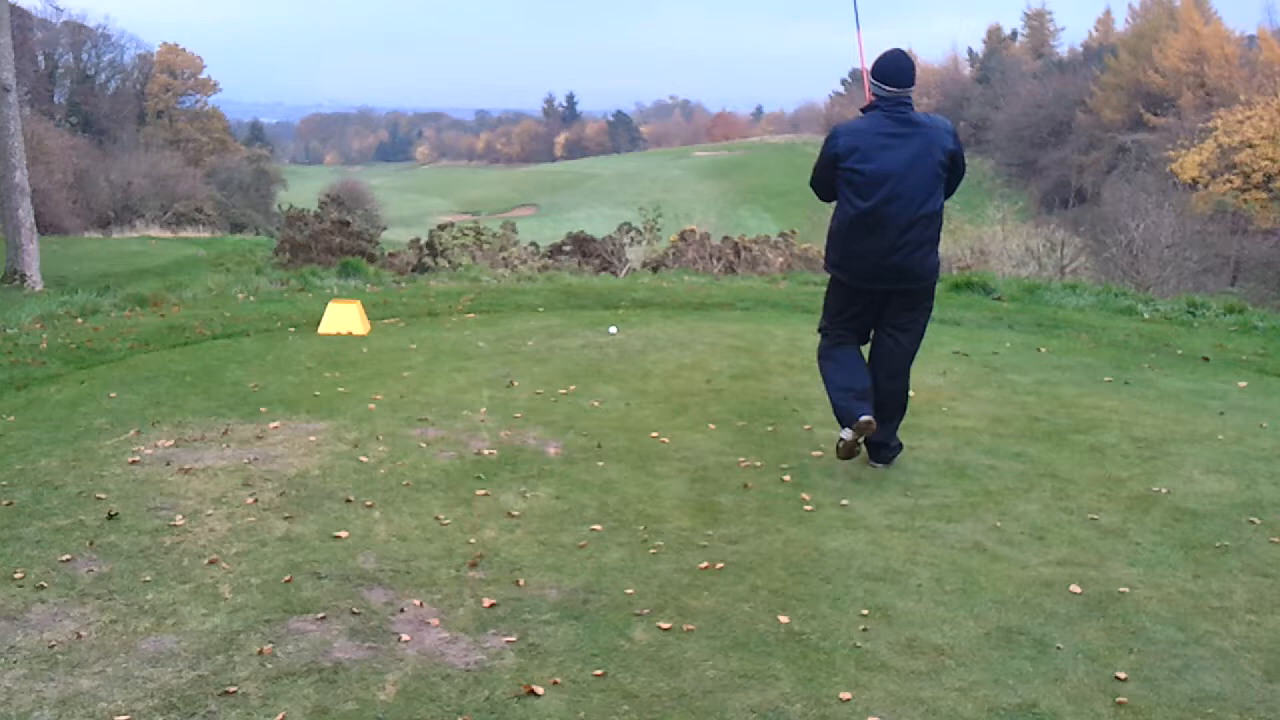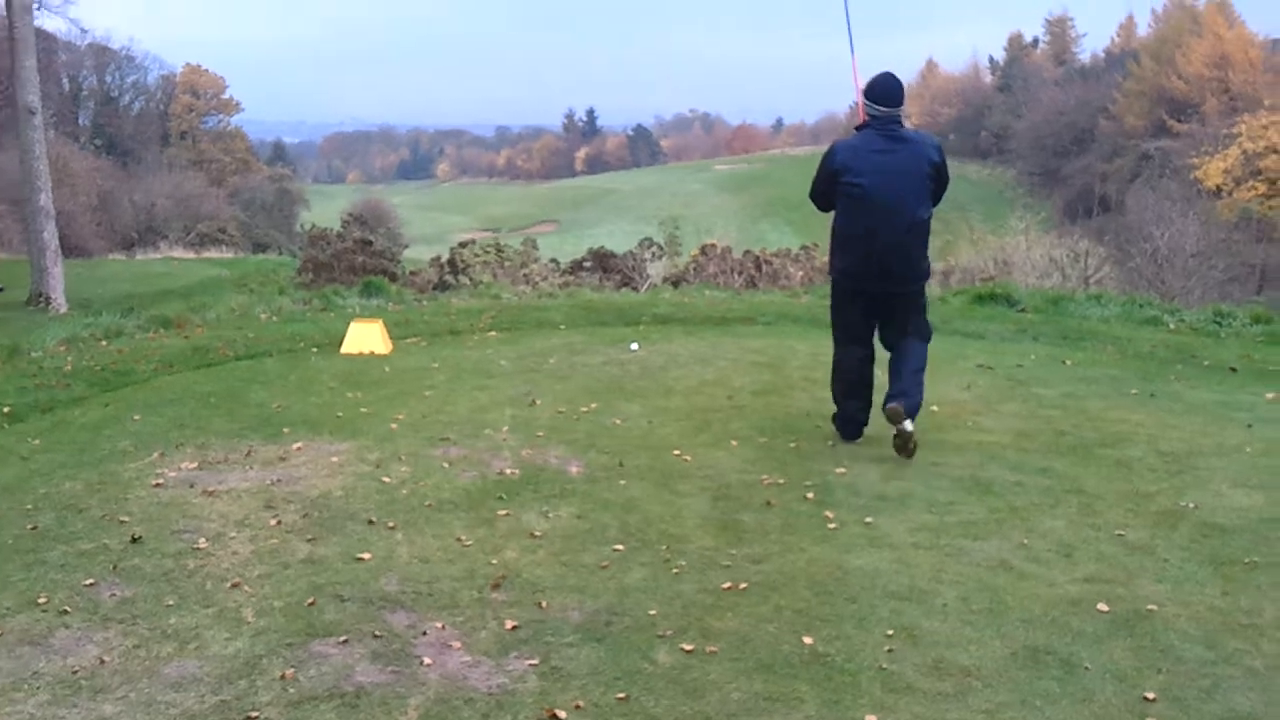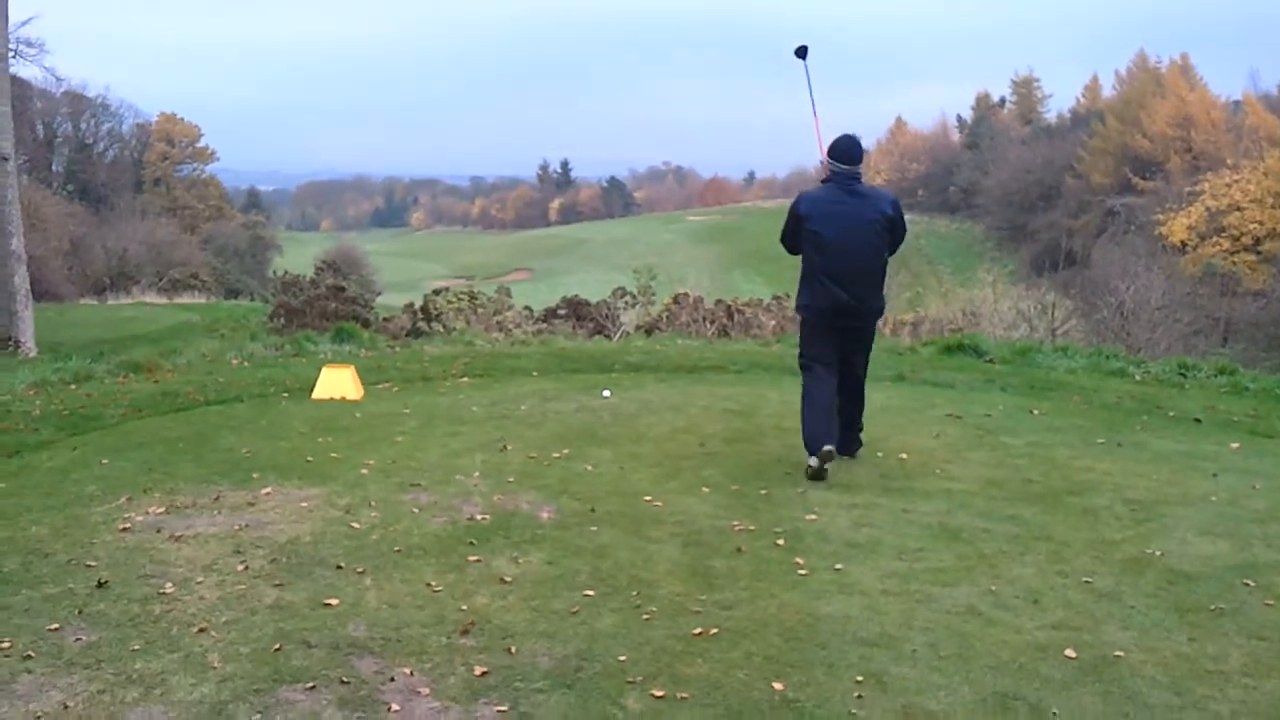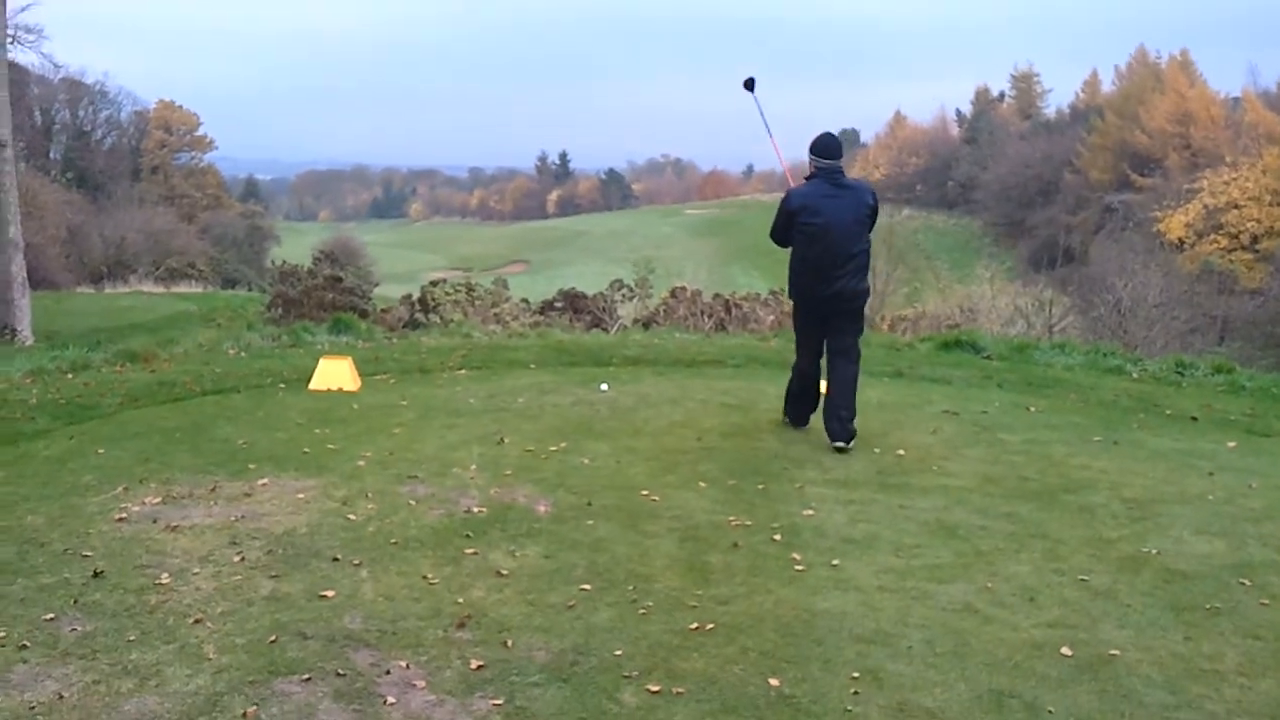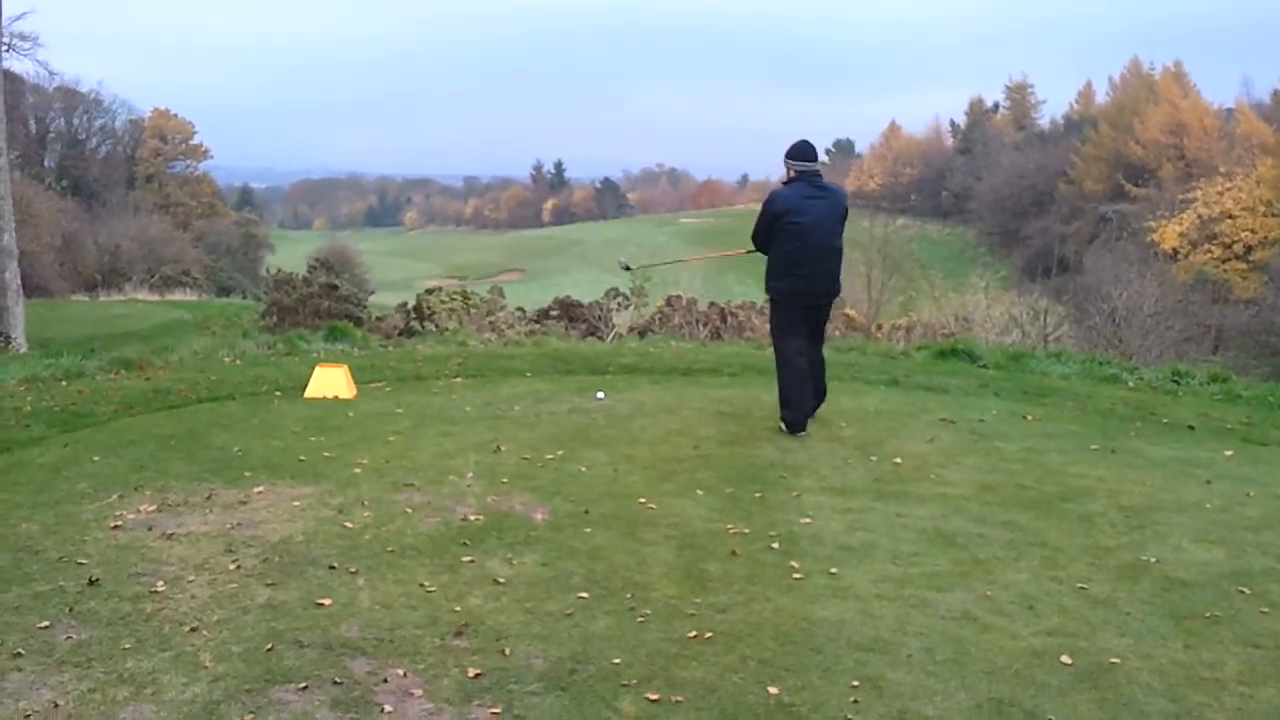
dt=0.5s
person 1, frame 1
left shoulder: (845, 135)
right shoulder: (943, 133)
left elbow: (822, 189)
right elbow: (950, 186)
left hip: (854, 263)
right hip: (915, 268)
left knee: (840, 338)
right knee: (895, 351)
left ankle: (857, 414)
right ankle: (882, 444)
person 1, frame 2
left shoulder: (843, 151)
right shoulder: (929, 148)
left elbow: (821, 200)
right elbow: (936, 196)
left hip: (853, 268)
right hip: (907, 269)
left knee: (852, 345)
right knee: (909, 338)
left ankle: (850, 423)
right ankle: (903, 405)
person 1, frame 3
left shoulder: (807, 202)
right shoulder: (885, 202)
left elbow: (790, 245)
right elbow: (894, 244)
left hip: (819, 306)
right hip: (865, 307)
left knee: (817, 371)
right knee: (853, 372)
left ankle: (821, 443)
right ankle: (848, 440)
person 1, frame 4
left shoulder: (797, 197)
right shoulder: (865, 193)
left elbow: (779, 237)
left hip: (809, 292)
right hip: (850, 292)
left knee: (807, 353)
right knee: (845, 357)
left ankle: (797, 414)
right ankle: (841, 430)
person 1, frame 5
left shoulder: (779, 199)
right shoulder: (838, 197)
left elbow: (760, 240)
left hip: (788, 288)
right hip: (825, 286)
left knee: (790, 350)
right knee: (813, 344)
left ankle: (795, 419)
right ankle: (813, 402)
